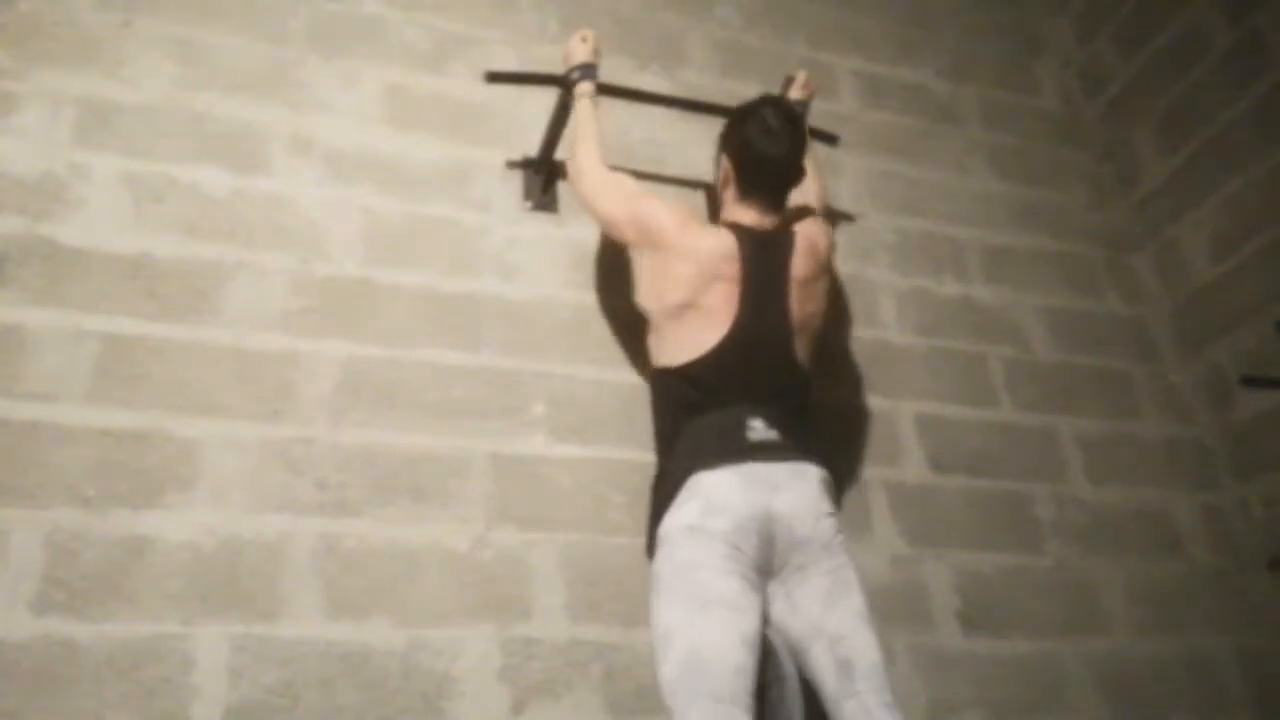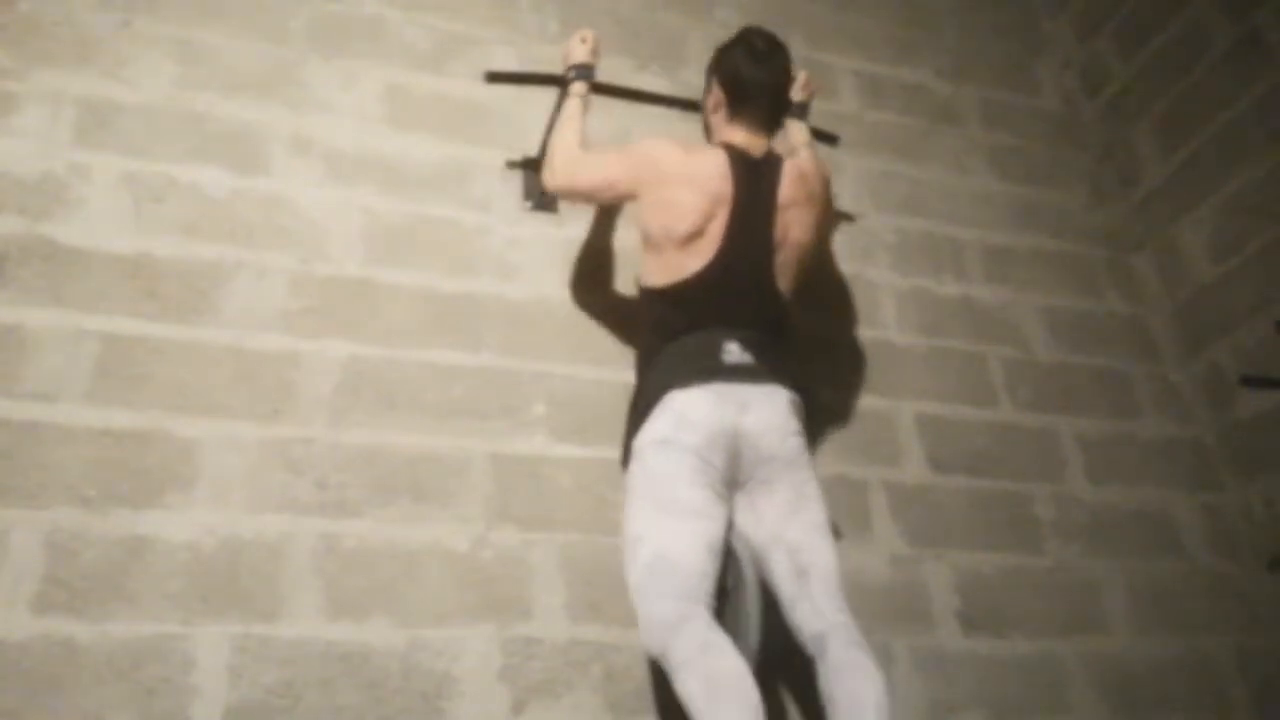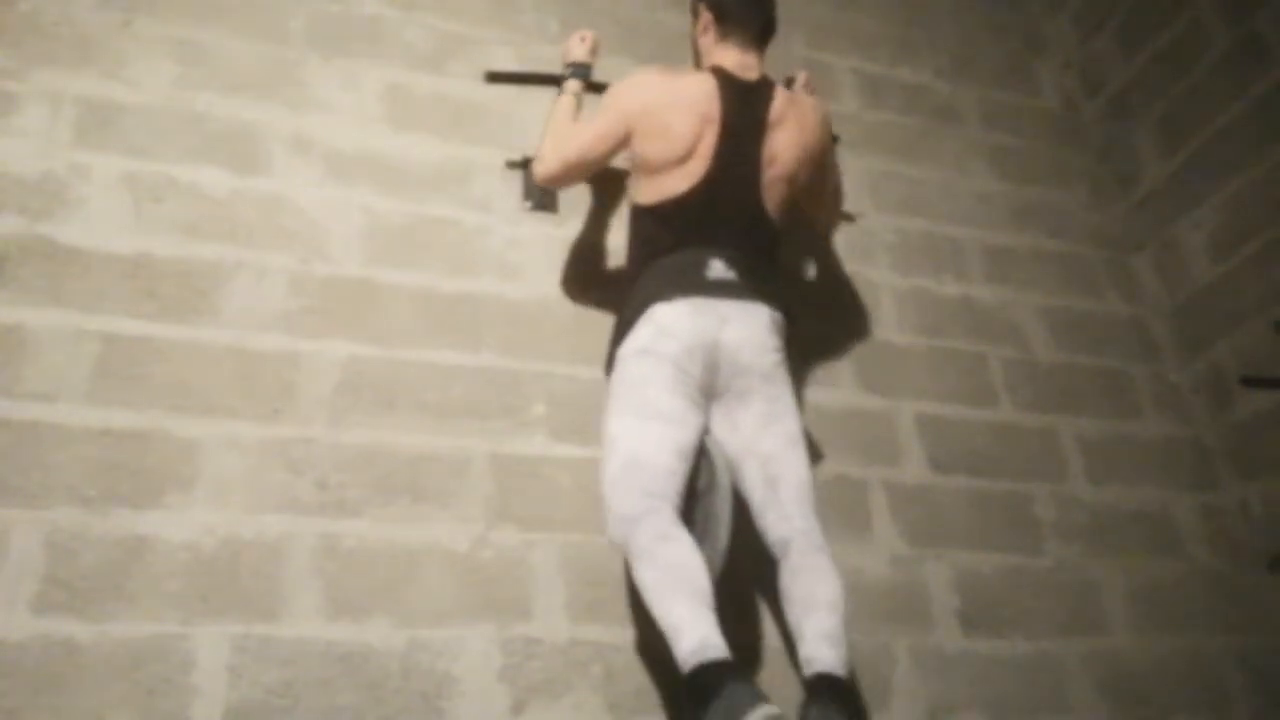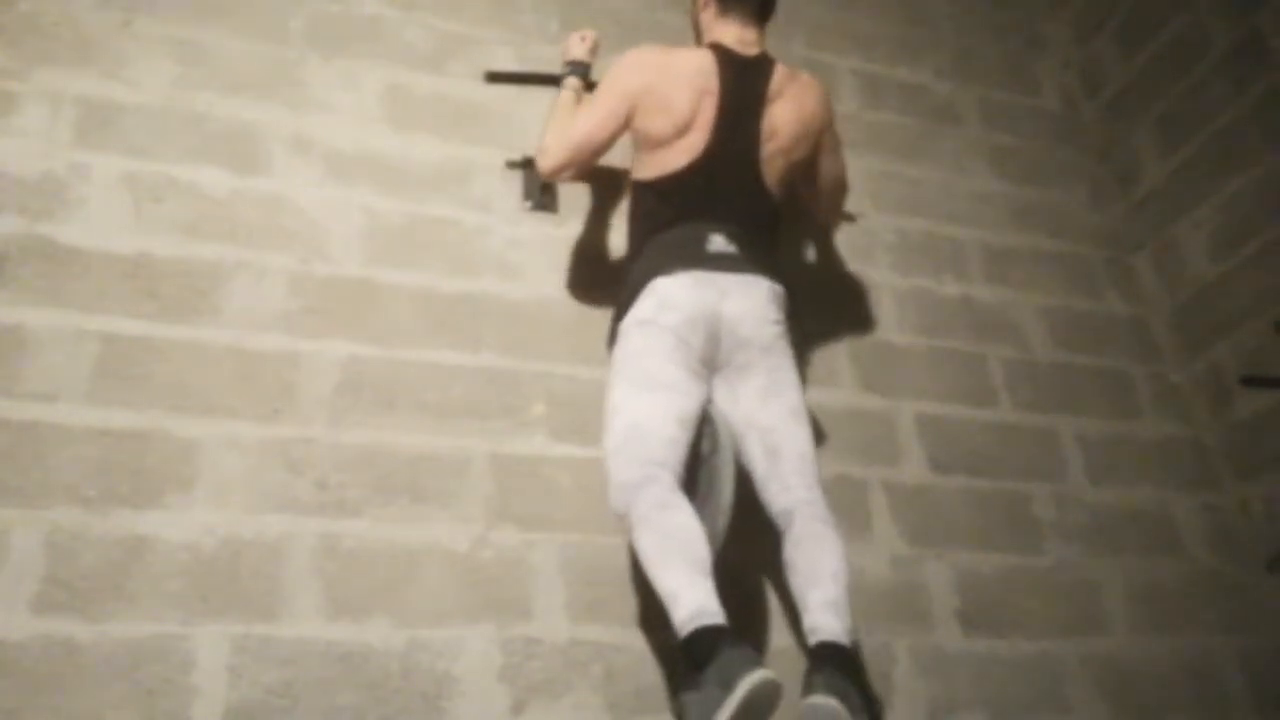
dt=0.4s
person 1, frame 1
left shoulder: (676, 240)
right shoulder: (813, 249)
left elbow: (587, 175)
right elbow: (806, 200)
left wrist: (583, 81)
right wrist: (795, 120)
left hip: (709, 493)
right hip: (800, 488)
person 1, frame 2
left shoulder: (667, 165)
right shoulder: (807, 182)
left elbow: (558, 174)
left wrist: (578, 80)
right wrist: (798, 122)
left hip: (685, 409)
right hip: (772, 409)
left knee: (673, 608)
right knee: (826, 614)
person 1, frame 3
left shoulder: (652, 92)
right shoulder: (805, 116)
left elbow: (549, 167)
right elbow: (825, 213)
left wrist: (574, 76)
left hip: (669, 323)
right hip: (754, 325)
left knee: (642, 508)
right knee: (794, 520)
person 1, frame 4
left shoulder: (651, 67)
right shoulder: (805, 95)
left elbow: (554, 160)
right elbow: (830, 204)
left wrist: (574, 73)
left hip: (669, 297)
right hip: (755, 301)
left knee: (643, 476)
right knee: (798, 493)
left ankle: (714, 647)
